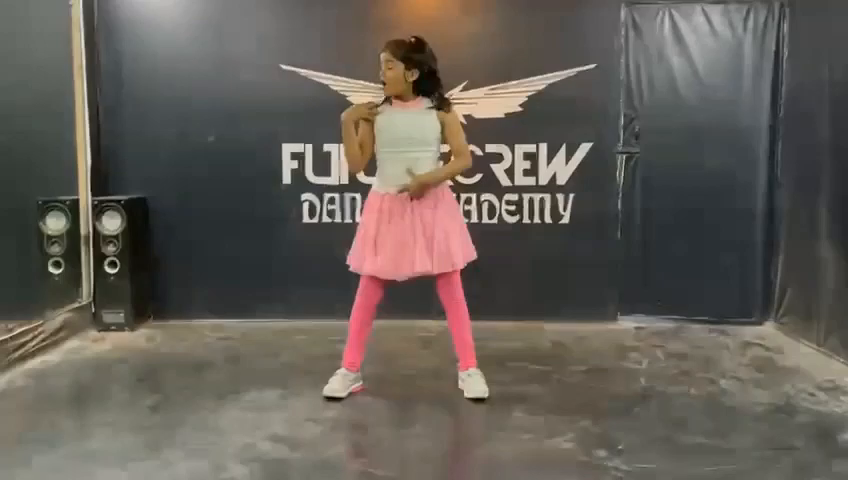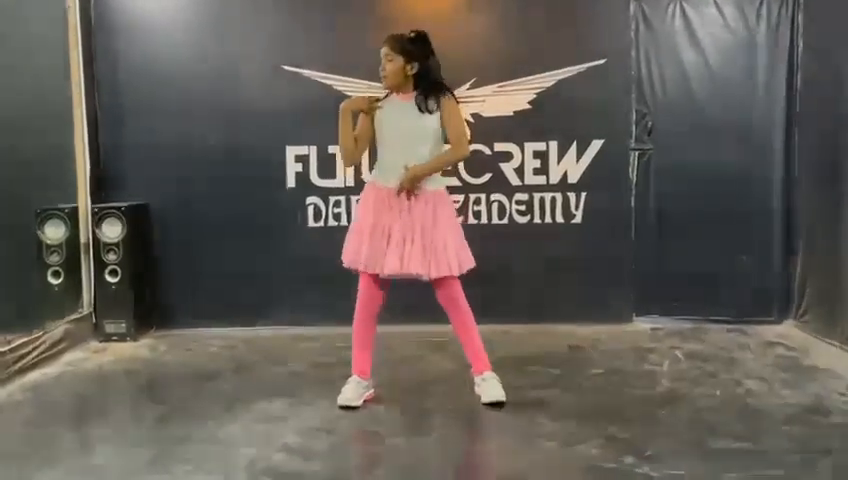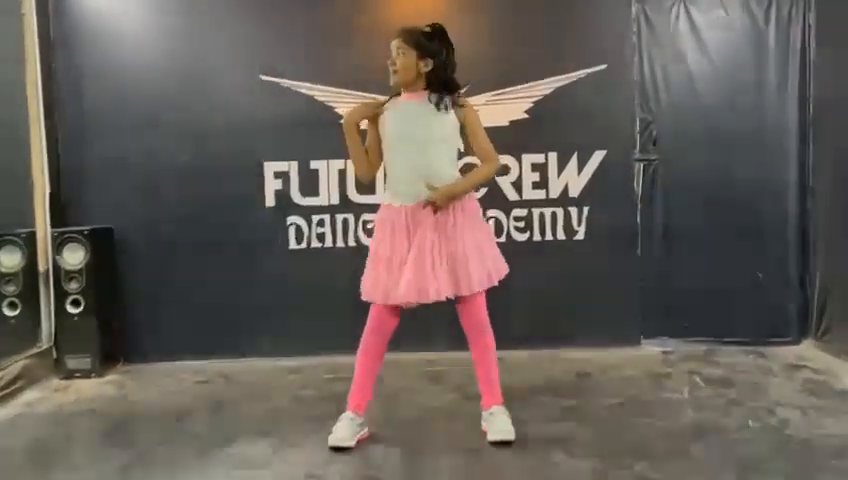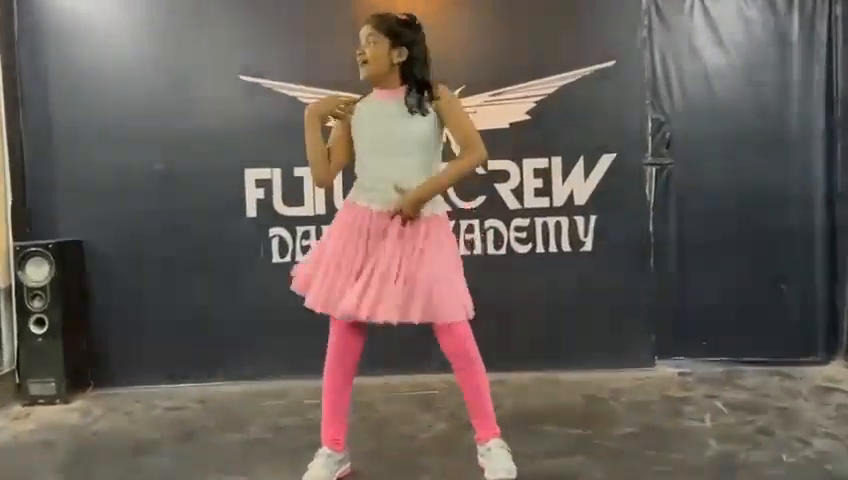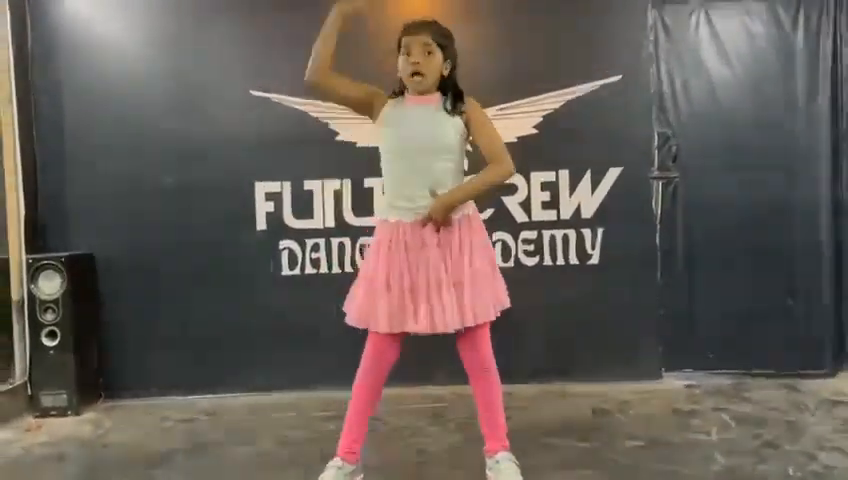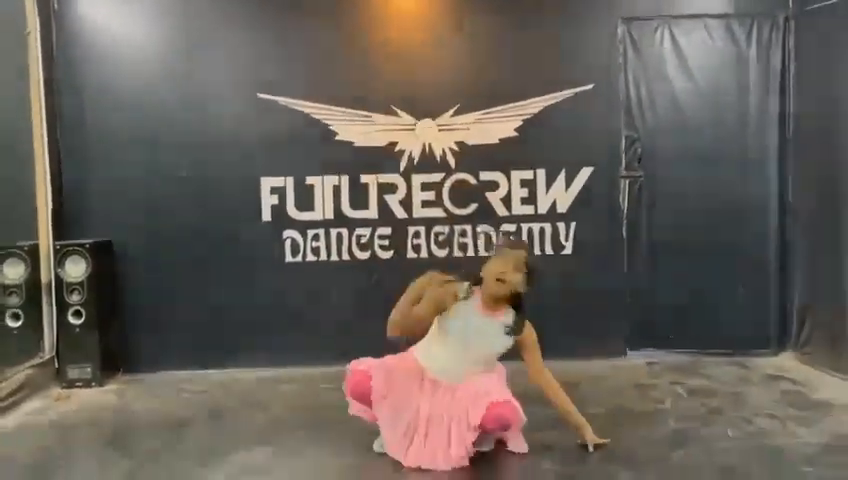
dt=0.5s
person 1, frame 1
left shoulder: (439, 108)
right shoulder: (375, 114)
left elbow: (464, 158)
right elbow: (356, 165)
left wrist: (429, 179)
right wrist: (348, 121)
left hip: (433, 206)
right hip: (386, 208)
left knee: (451, 291)
right knee: (368, 292)
left ankle: (468, 369)
right ankle: (349, 370)
person 1, frame 2
left shoulder: (440, 101)
right shoulder: (375, 108)
left elbow: (460, 149)
right elbow: (350, 158)
left wrist: (418, 172)
right wrist: (347, 112)
left hip: (428, 205)
right hip: (381, 204)
left knee: (451, 295)
right knee: (368, 295)
left ankle: (483, 372)
right ankle: (360, 377)
person 1, frame 3
left shoulder: (455, 104)
right shoulder: (382, 112)
left elbow: (490, 162)
right elbow: (367, 173)
left wrist: (453, 191)
right wrist: (351, 127)
left hip: (453, 218)
right hip: (399, 222)
left knee: (475, 318)
right knee: (380, 323)
left ankle: (493, 407)
right ankle: (355, 414)
person 1, frame 4
left shoulder: (434, 99)
right shoulder: (352, 111)
left elbow: (475, 152)
right elbow: (323, 176)
left wrist: (422, 193)
right wrist: (313, 118)
left hip: (422, 230)
right hip: (361, 229)
left knee: (458, 342)
right knee: (342, 345)
left ankle: (490, 441)
person 1, frame 5
left shoulder: (464, 110)
right shoulder: (381, 106)
left elbow: (503, 167)
right elbow: (317, 77)
left wrist: (454, 200)
left hip: (455, 235)
right hip: (396, 238)
left knee: (477, 350)
right knee: (379, 355)
person 1, frame 6
left shoulder: (519, 326)
right shoulder: (451, 294)
left elbow: (543, 377)
right elbow: (395, 329)
left wrist: (582, 426)
right wrist: (416, 290)
left hip: (470, 389)
right hip: (418, 374)
left knee: (503, 415)
right knee: (358, 380)
left ankle: (480, 432)
right ankle: (398, 428)
